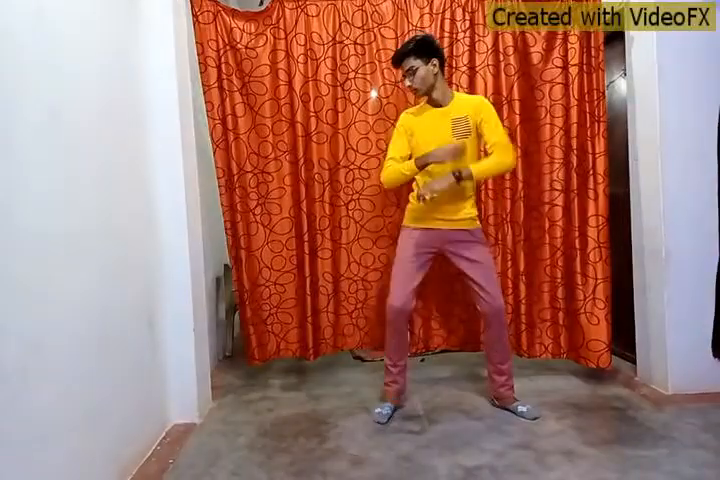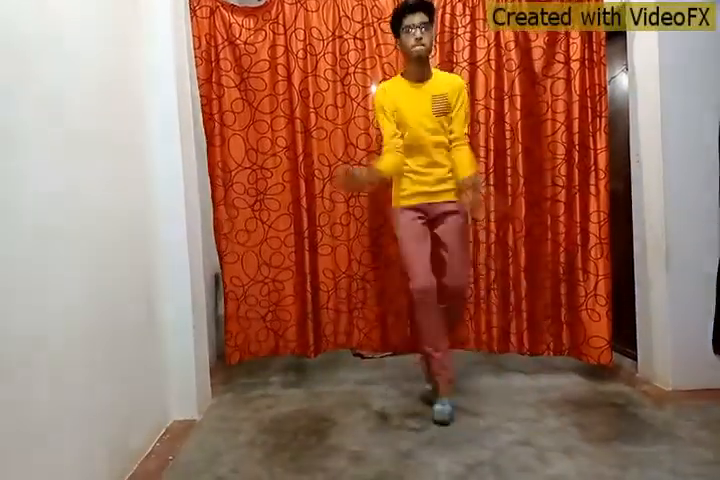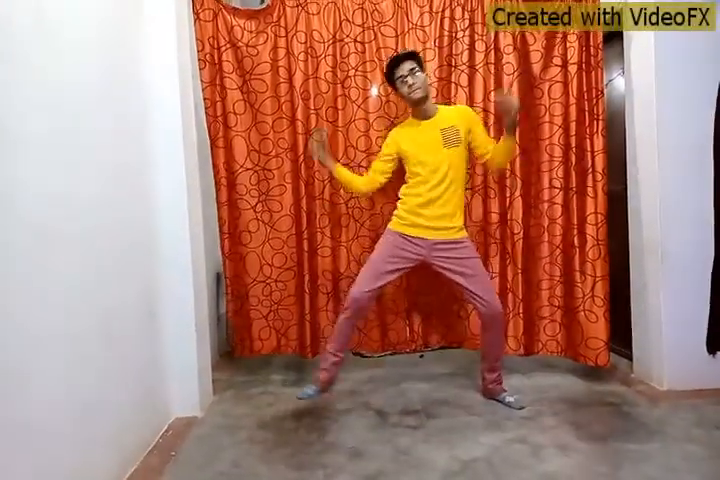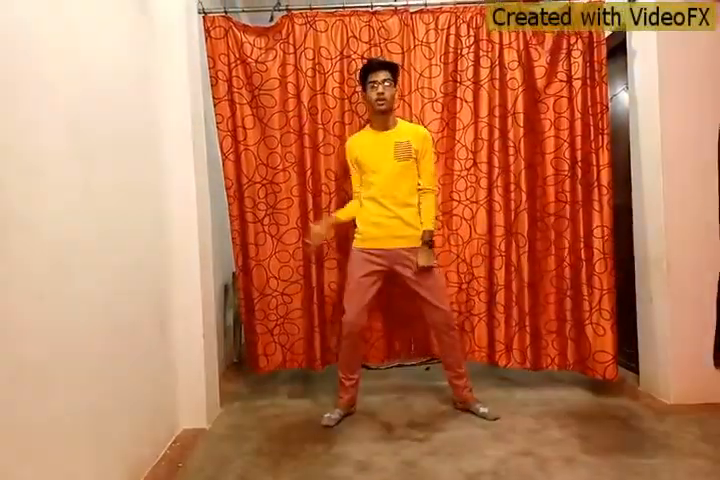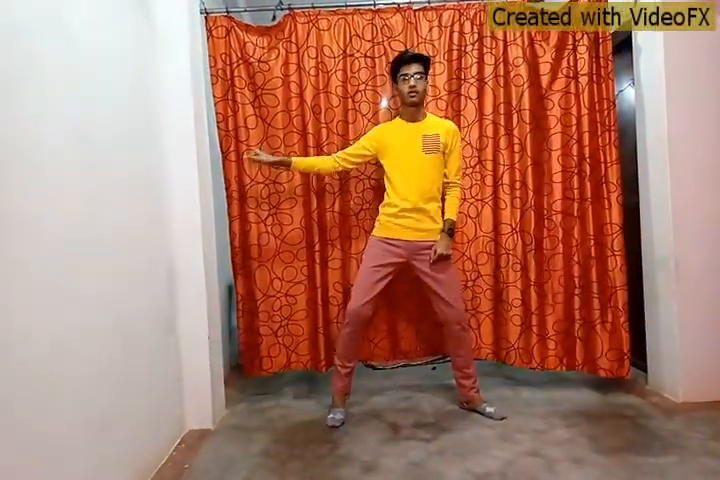
dt=0.7s
person 1, frame 1
left shoulder: (477, 107)
right shoulder: (409, 120)
left elbow: (505, 157)
right elbow: (389, 176)
left wrist: (459, 175)
right wrist: (425, 158)
left hip: (465, 228)
right hip: (419, 227)
left knee: (493, 308)
right knee: (398, 306)
left ankle: (504, 393)
right ankle: (394, 393)
person 1, frame 2
left shoulder: (453, 85)
right shoulder: (386, 93)
left elbow: (460, 145)
right elbow: (393, 155)
left wrist: (470, 185)
right wrist: (370, 175)
left hip: (449, 200)
right hip: (408, 202)
left knee: (456, 285)
right knee: (422, 286)
left ankle: (433, 367)
right ankle: (443, 382)
person 1, frame 3
left shoulder: (463, 117)
right shoulder: (398, 137)
left elbow: (497, 161)
right elbow: (365, 184)
left wrist: (508, 126)
right wrist: (328, 162)
left hip: (452, 238)
right hip: (403, 234)
left knee: (492, 309)
right knee: (356, 300)
left ankle: (492, 384)
right ankle: (325, 376)
person 1, frame 4
left shoulder: (419, 136)
right shoulder: (355, 144)
left elbow: (427, 192)
right elbow: (360, 200)
left wrist: (427, 243)
right wrist: (329, 222)
left hip: (412, 246)
right hip: (367, 248)
left knee: (443, 319)
right knee: (352, 323)
left ankle: (463, 395)
right ankle: (345, 399)
person 1, frame 5
left shoulder: (447, 130)
right shoulder: (382, 134)
left elbow: (453, 186)
right elbow: (337, 161)
left wrist: (447, 232)
right wrist: (282, 161)
left hip: (431, 240)
right hip: (387, 238)
left knee: (455, 317)
right knee: (356, 311)
left ankle: (470, 395)
right ankle: (339, 396)
